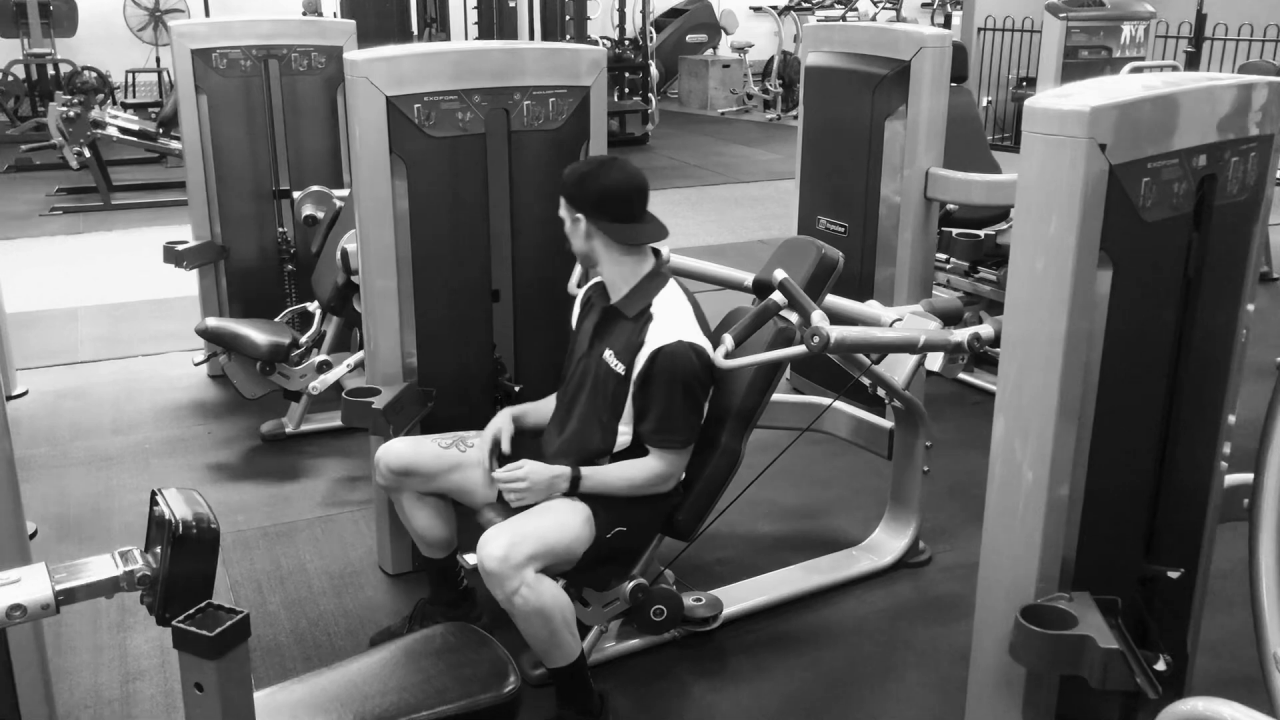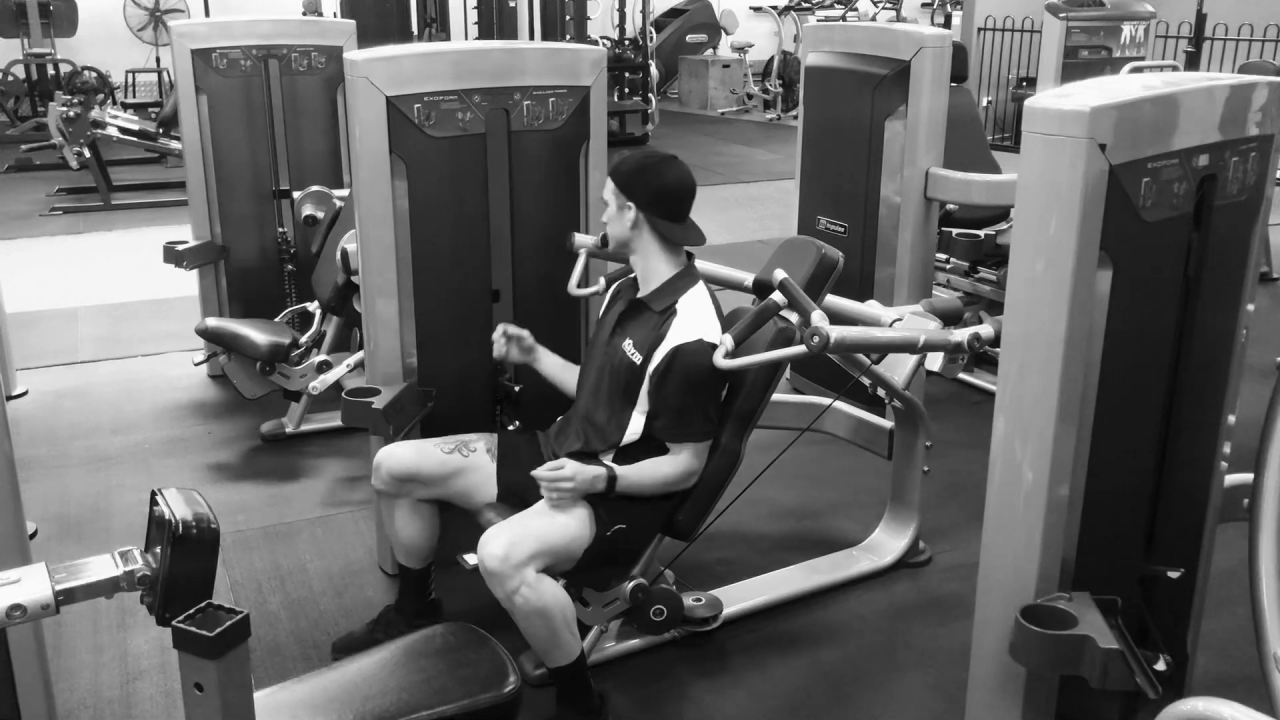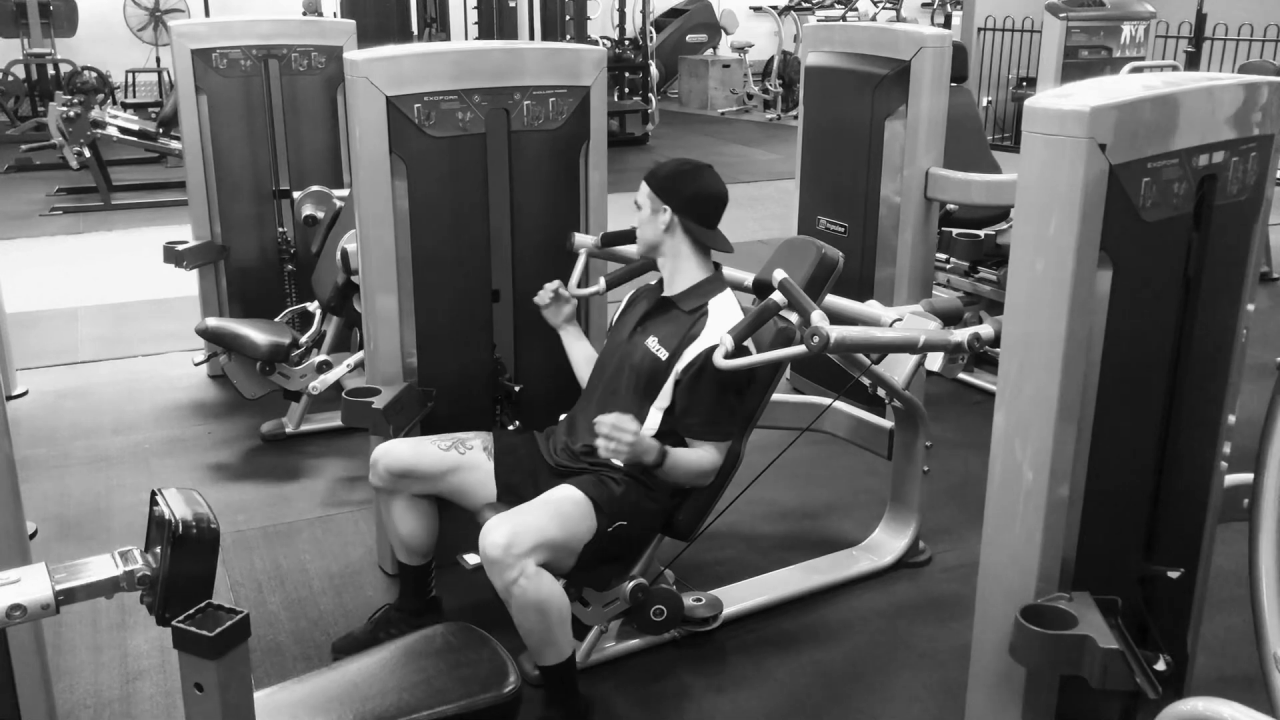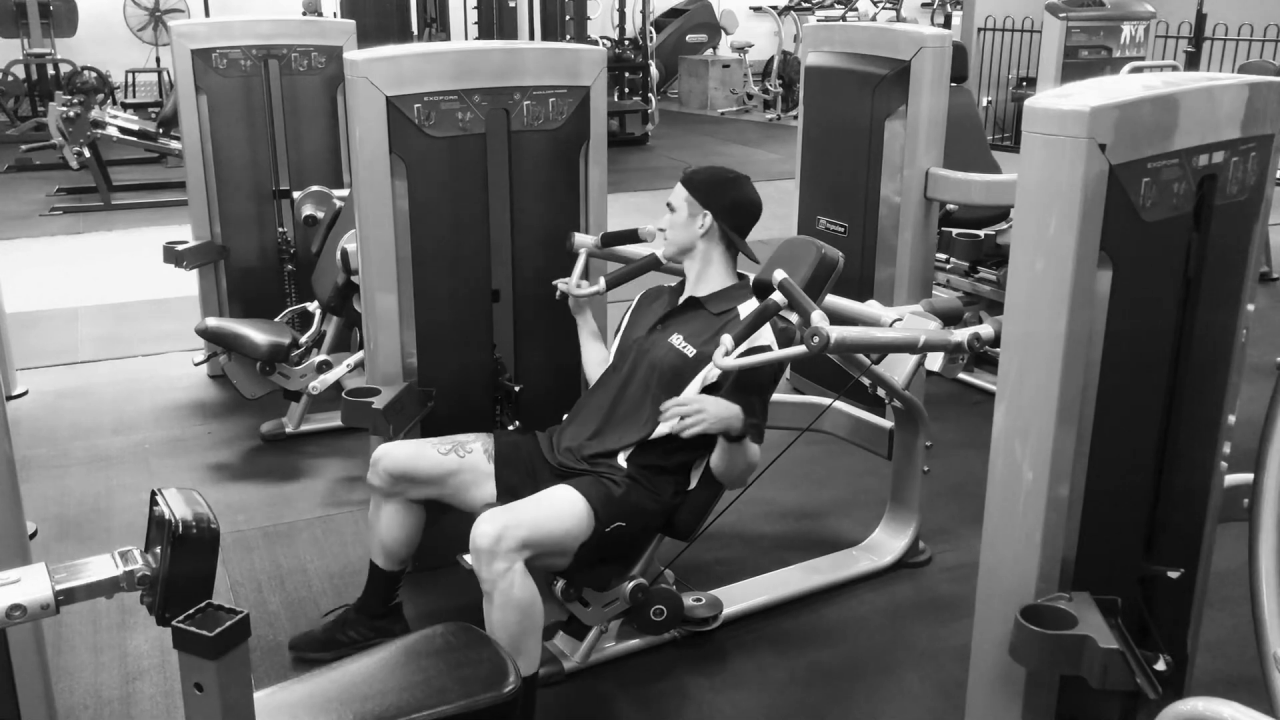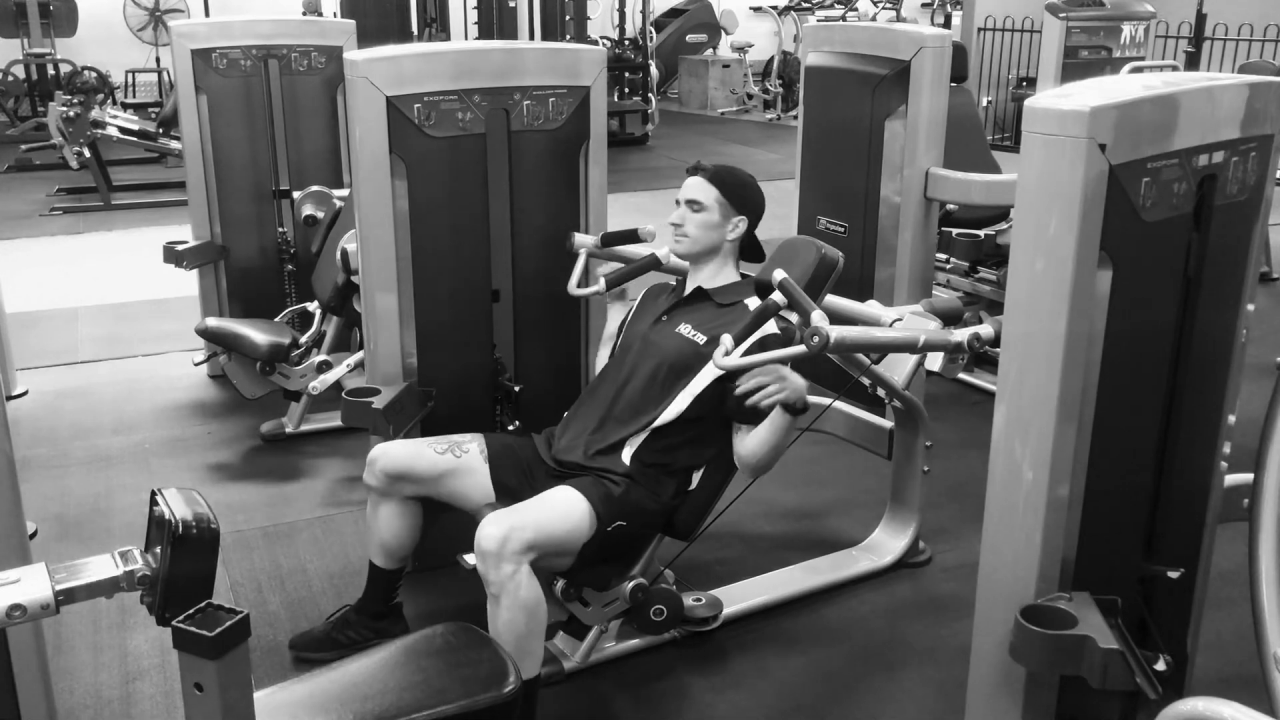
dt=0.3s
person 1, frame 1
left shoulder: (671, 342)
right shoulder: (598, 294)
left elbow: (664, 471)
left wrist: (563, 479)
right wrist: (516, 415)
left hip: (621, 493)
right hip: (560, 458)
left knee: (502, 555)
right knee: (395, 461)
right ankle: (451, 601)
person 1, frame 2
left shoulder: (690, 338)
right shoulder: (629, 290)
left elbow: (685, 467)
left wrist: (600, 479)
right wrist: (535, 355)
left hip: (624, 494)
right hip: (561, 452)
left knee: (501, 555)
right knee: (394, 468)
right ankle: (415, 610)
person 1, frame 3
left shoulder: (721, 332)
right shoulder: (647, 296)
left elbow: (704, 466)
left wrist: (648, 451)
right wrist: (566, 326)
left hip: (626, 487)
right hip: (560, 450)
left knee: (504, 546)
right knee: (392, 463)
right ankle: (416, 607)
person 1, frame 4
left shoulder: (747, 337)
right shoulder: (658, 299)
left elbow: (734, 475)
left wrist: (732, 426)
right wrist: (583, 317)
left hip: (630, 489)
right hip: (563, 450)
left knee: (495, 538)
right knee: (392, 465)
right ankle: (376, 615)
person 1, frame 5
left shoulder: (753, 327)
right shoulder: (659, 295)
left elbow: (750, 459)
left wrist: (790, 403)
left hip: (627, 487)
right hip: (556, 452)
left knee: (500, 540)
right knee: (387, 464)
right ankle: (376, 616)
